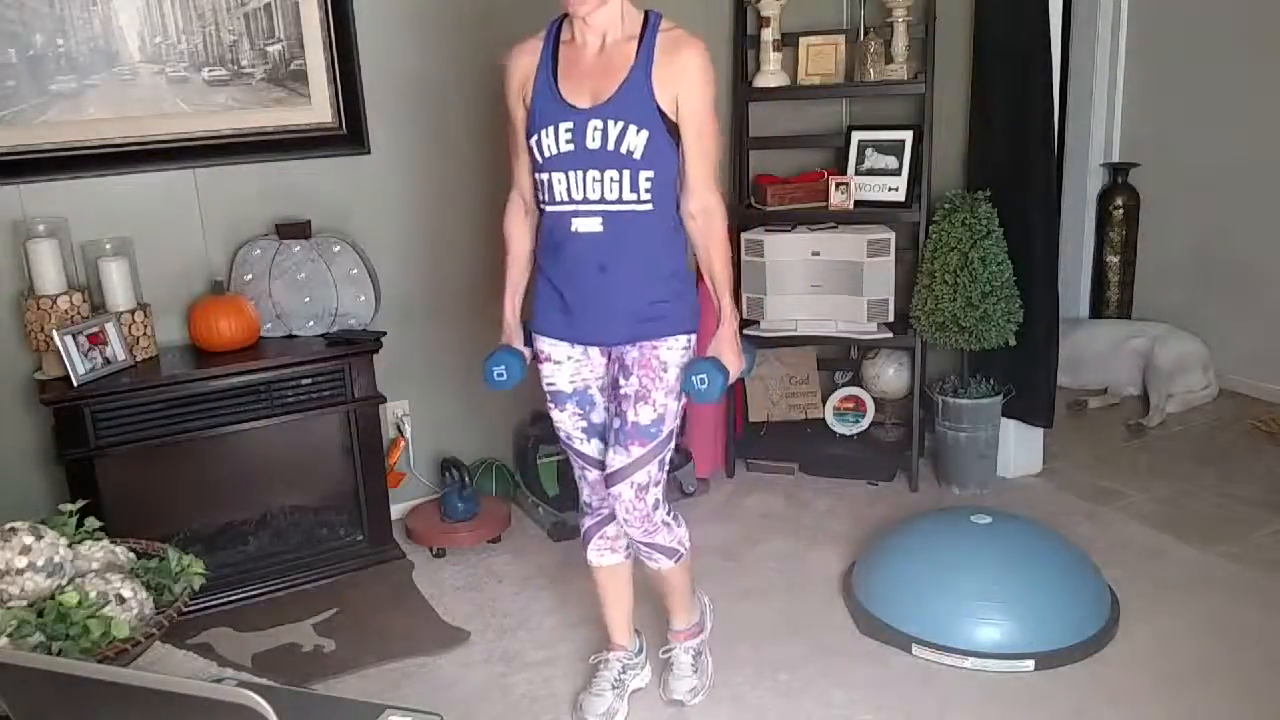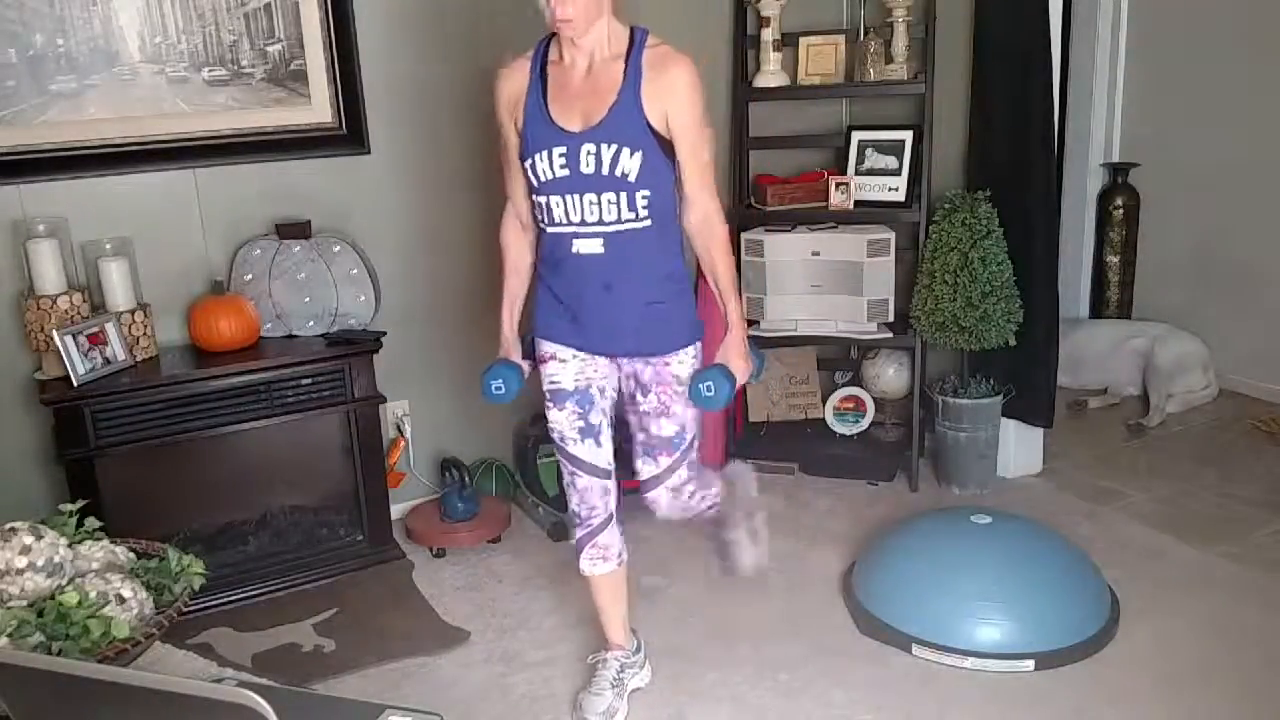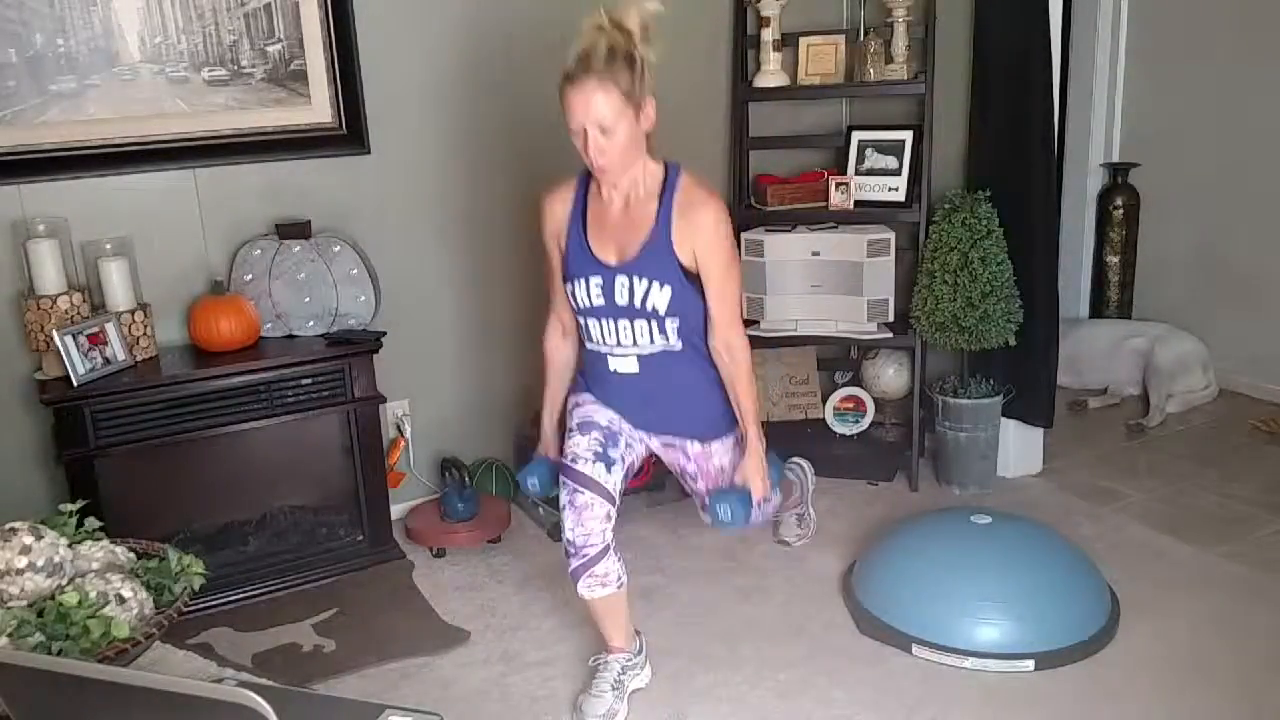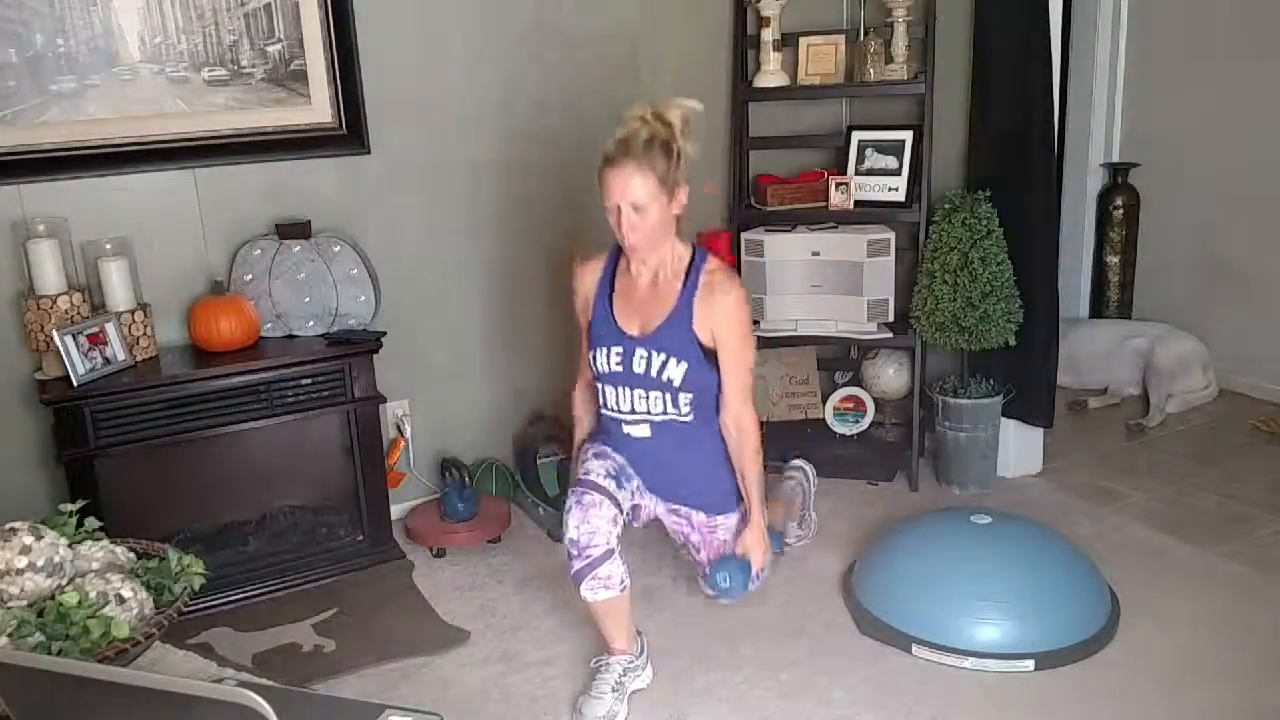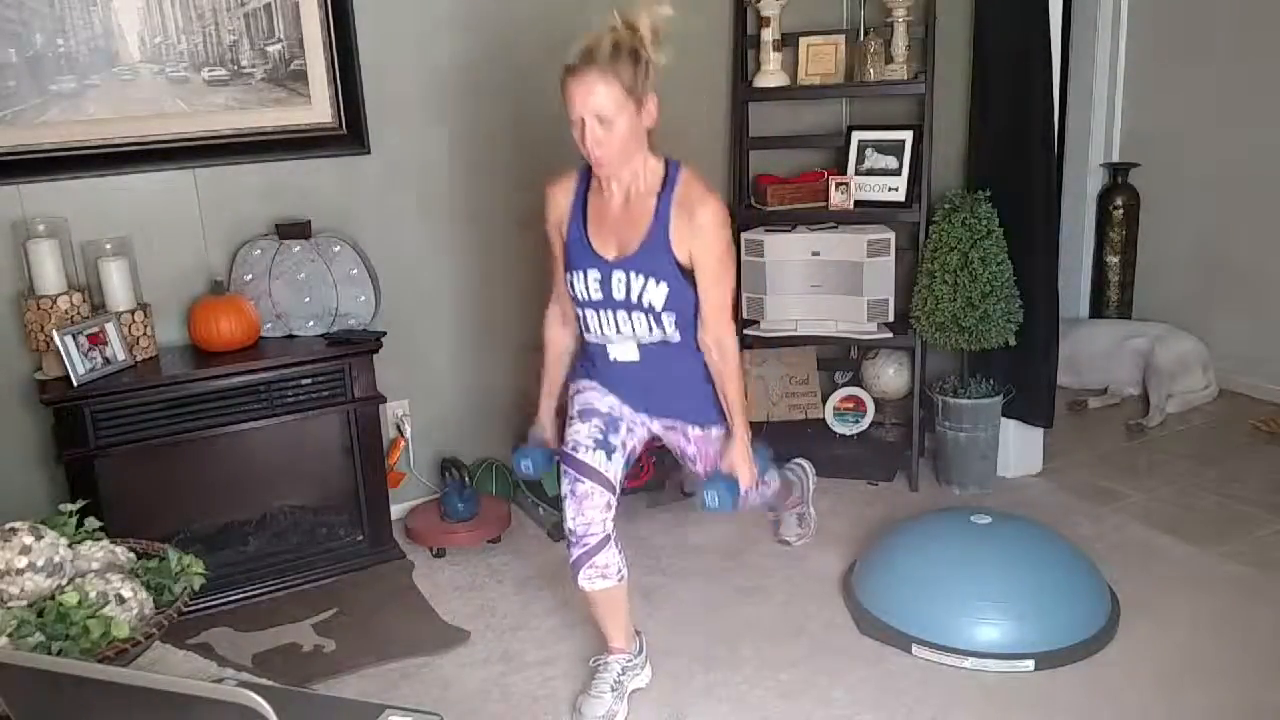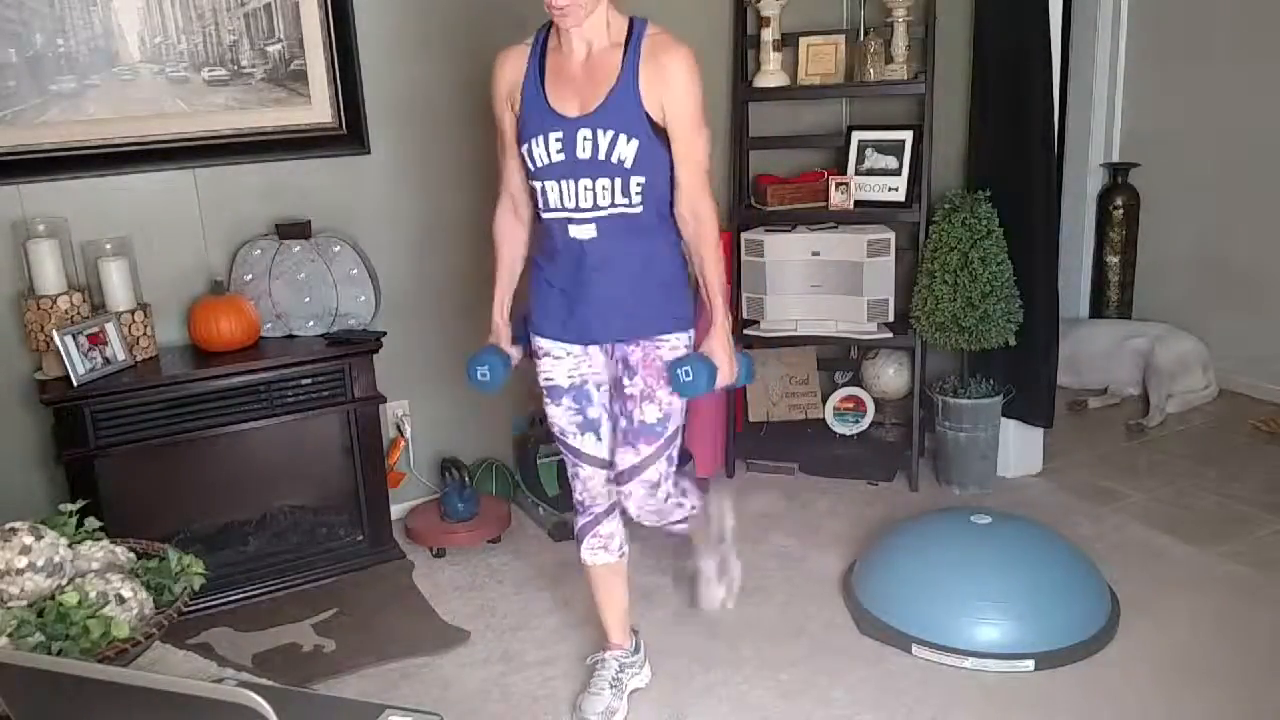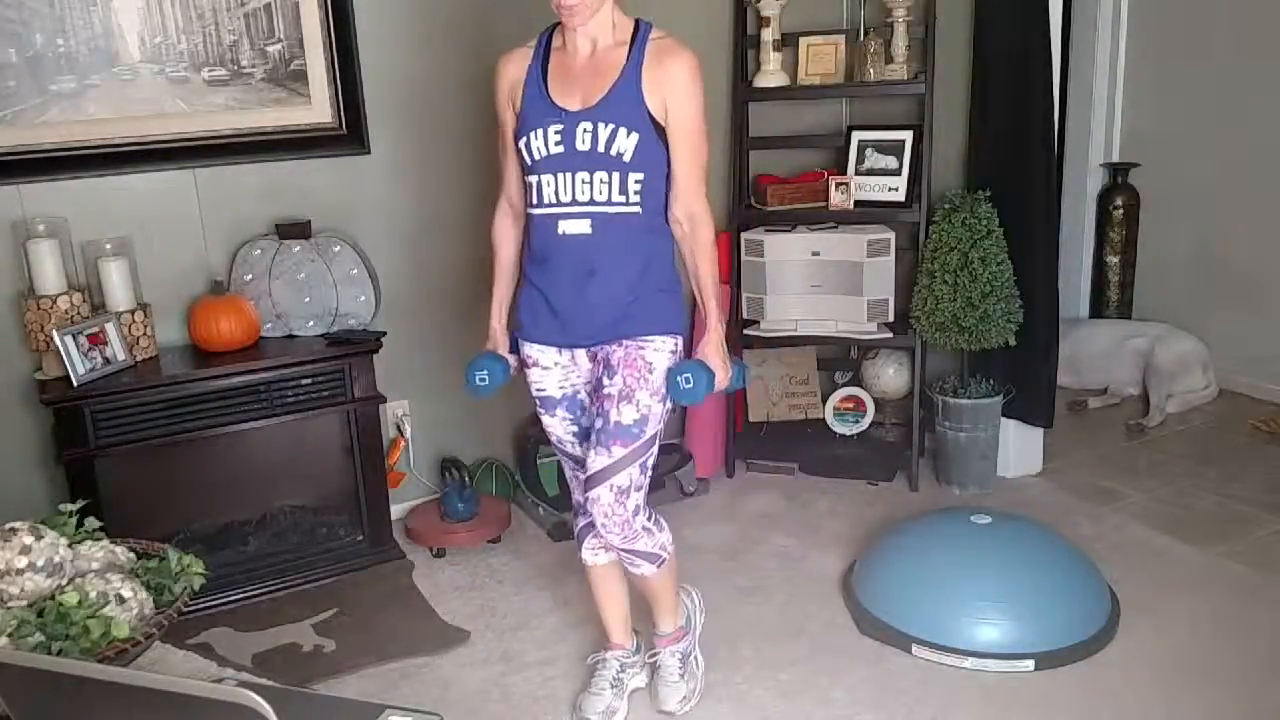
dt=0.1s
person 1, frame 1
right shoulder: (528, 65)
left elbow: (702, 202)
right elbow: (524, 203)
left wrist: (727, 321)
right wrist: (509, 317)
left hip: (652, 320)
right hip: (562, 325)
left knee: (636, 500)
right knee: (597, 493)
left ankle: (689, 625)
right ankle: (621, 652)
person 1, frame 2
left shoulder: (665, 73)
right shoulder: (517, 83)
left elbow: (702, 211)
right elbow: (520, 218)
left wrist: (734, 326)
right wrist: (508, 330)
left hip: (658, 329)
right hip: (567, 332)
left knee: (667, 492)
right knee: (588, 498)
left ankle: (731, 496)
right ankle: (621, 653)
person 1, frame 3
left shoulder: (695, 212)
right shoulder: (561, 207)
left elbow: (727, 334)
right elbow: (562, 321)
left wrist: (751, 444)
right wrist: (550, 423)
left hip: (690, 410)
right hip: (604, 401)
right knee: (582, 522)
left ankle: (789, 487)
right ankle: (622, 658)
person 1, frame 4
left shoulder: (716, 293)
right shoulder: (590, 278)
left elbow: (738, 410)
right elbow: (588, 384)
left wrist: (756, 515)
right wrist: (573, 467)
left hip: (698, 473)
right hip: (617, 452)
right knee: (584, 529)
left ankle: (795, 487)
right ankle: (624, 658)
person 1, frame 5
left shoulder: (692, 210)
right shoulder: (564, 200)
left elbow: (718, 333)
right elbow: (563, 311)
left wrist: (739, 439)
right wrist: (546, 408)
left hip: (688, 394)
right hip: (603, 388)
right knee: (584, 518)
left ankle: (787, 483)
right ankle: (622, 655)
person 1, frame 6
left shoulder: (663, 60)
right shoulder: (518, 66)
left elbow: (694, 203)
right elbow: (518, 203)
left wrist: (719, 322)
right wrist: (500, 319)
left hip: (652, 322)
right hip: (560, 333)
left knee: (645, 493)
right knee: (591, 491)
left ankle: (710, 526)
right ankle: (621, 652)
person 1, frame 7
left shoulder: (665, 64)
right shoulder: (519, 70)
left elbow: (689, 209)
right elbow: (513, 206)
left wrist: (715, 329)
right wrist: (497, 316)
left hip: (639, 324)
right hip: (548, 326)
left knee: (613, 504)
right knee: (589, 497)
left ankle: (676, 623)
right ankle: (619, 652)
